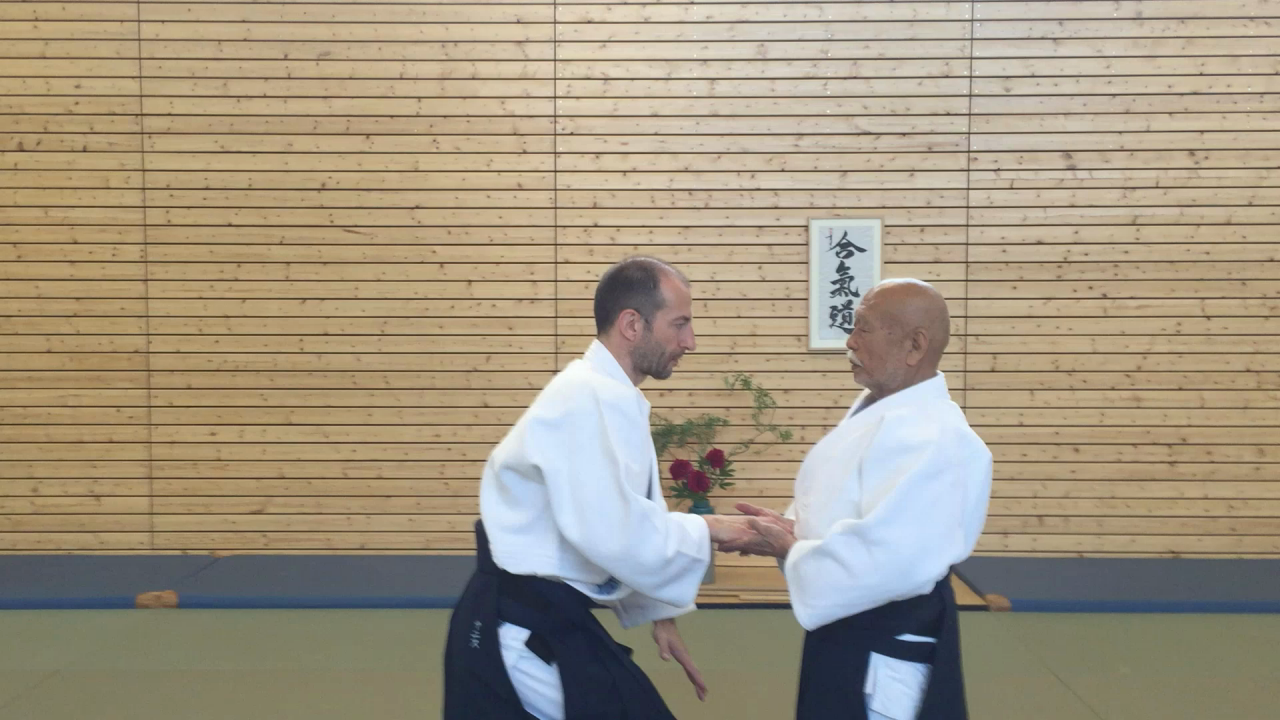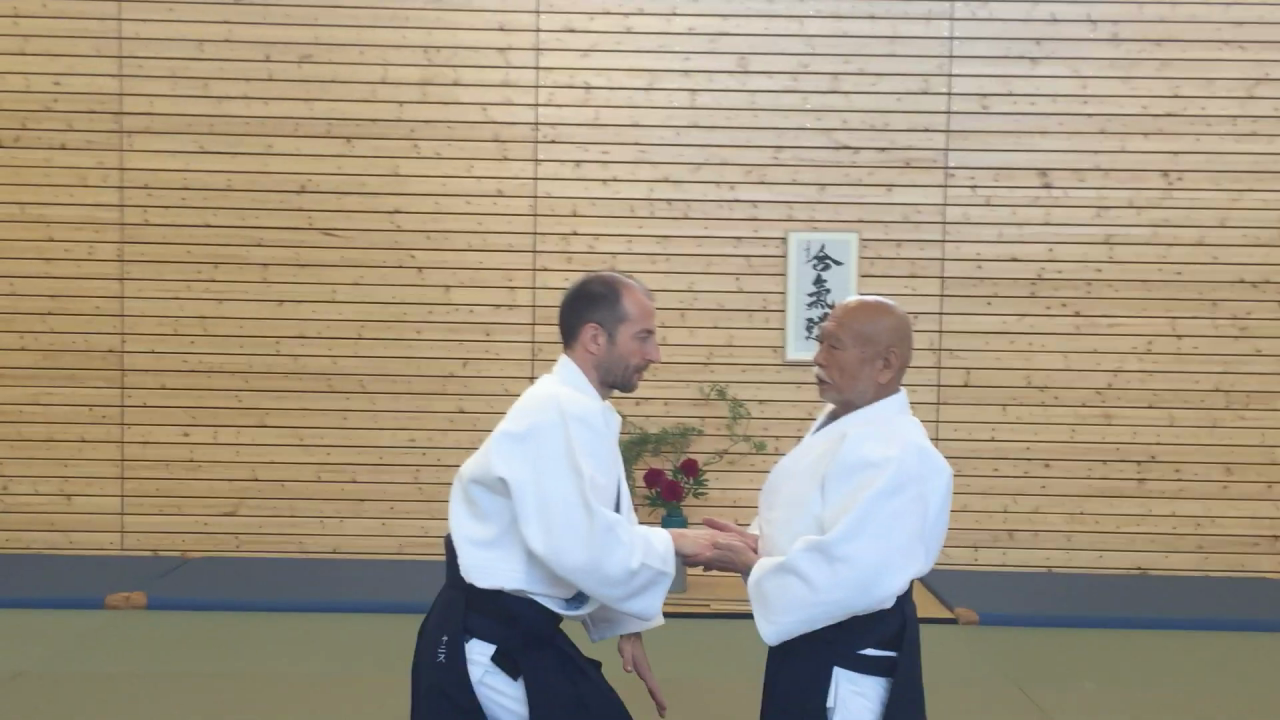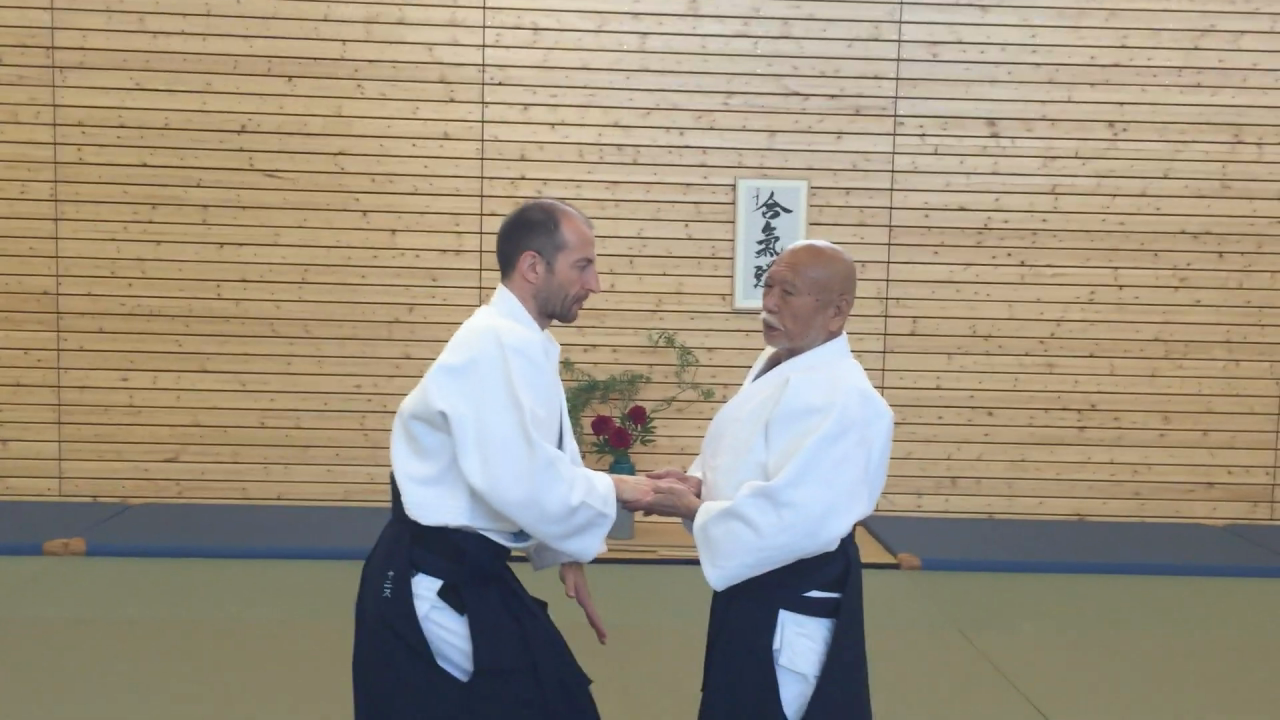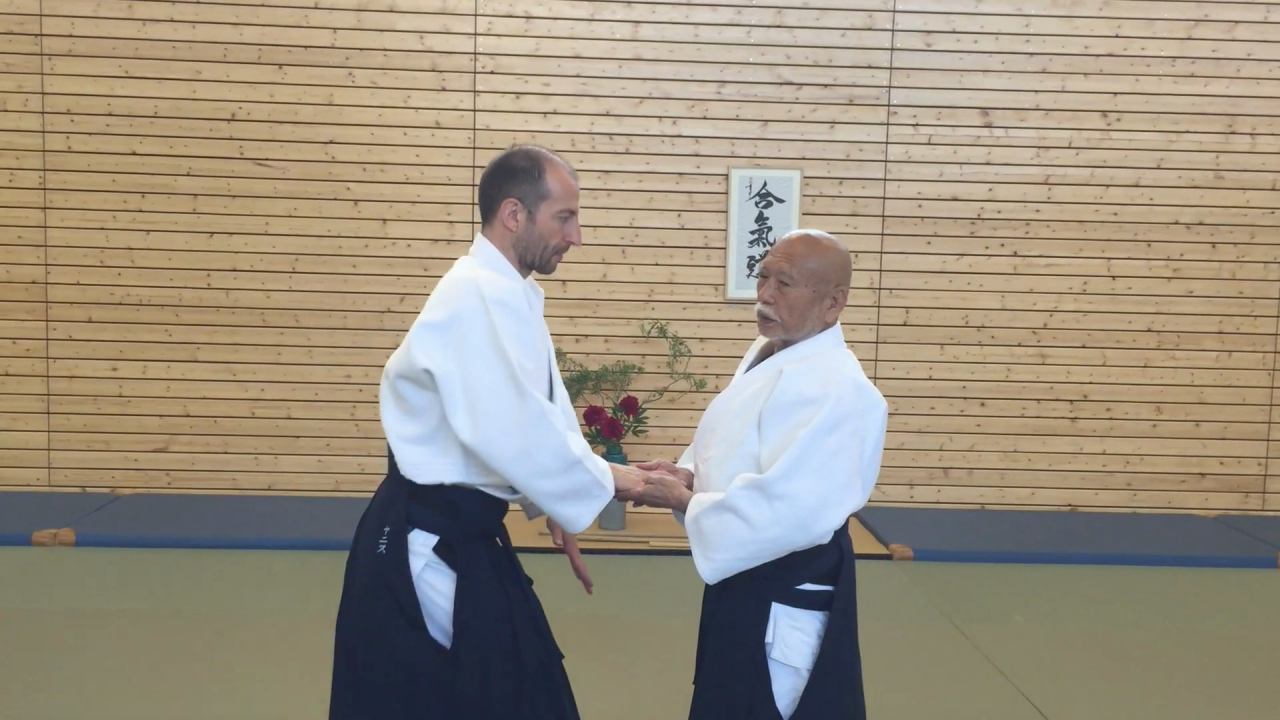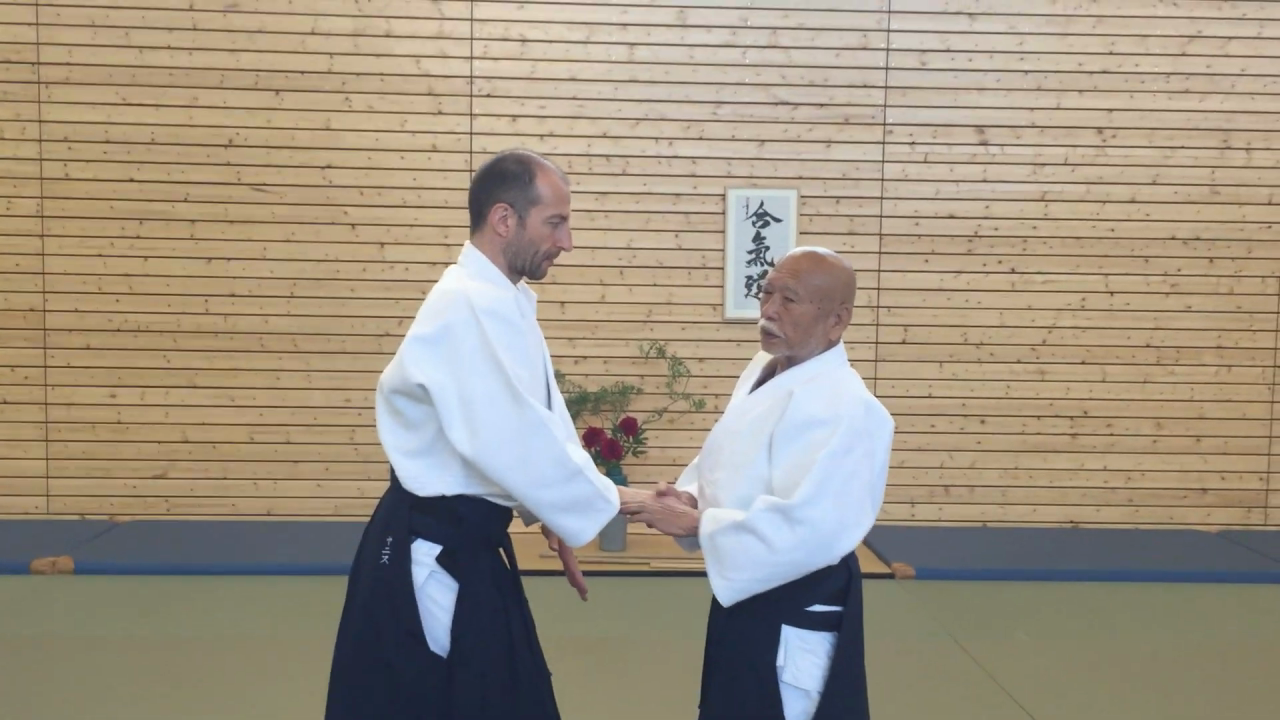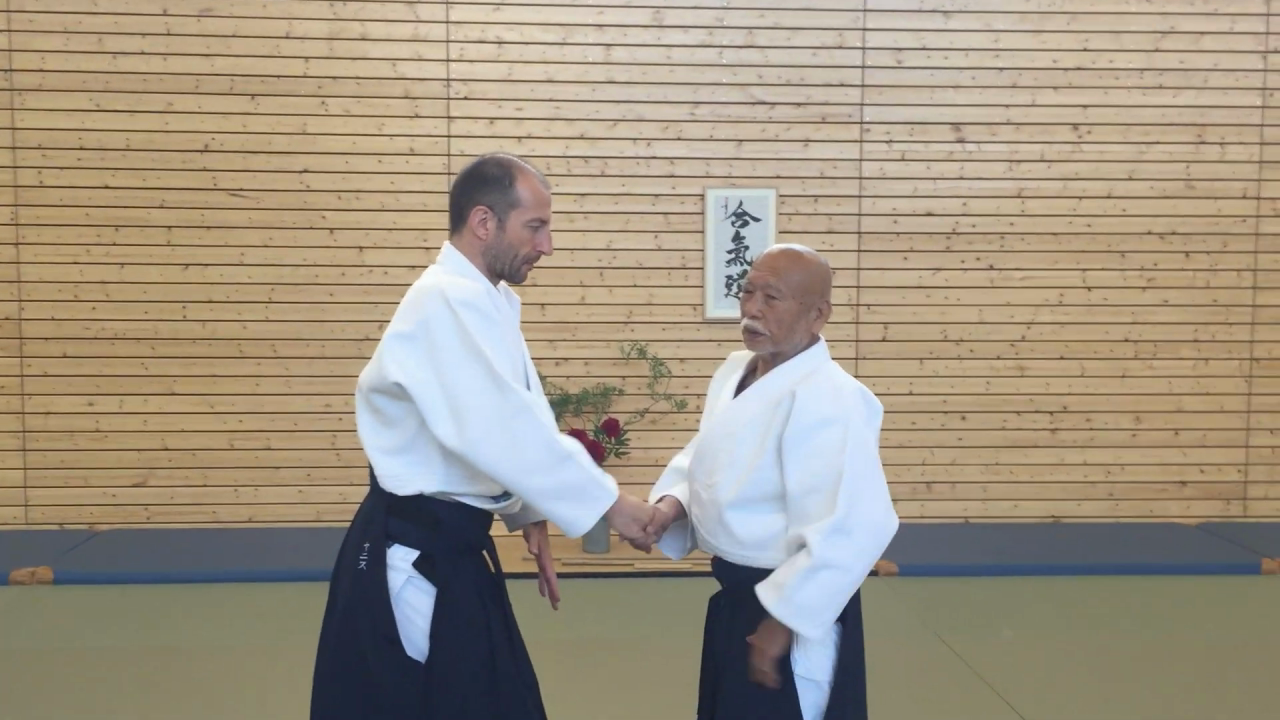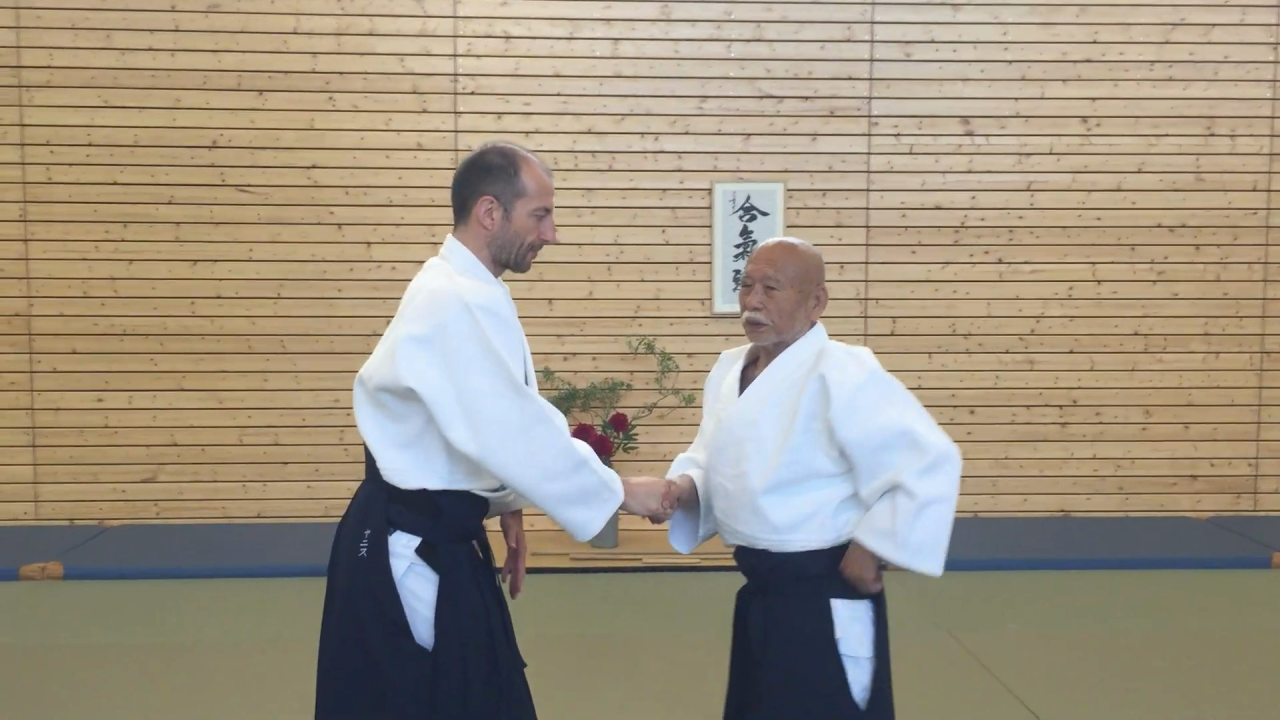
dt=0.4s
person 1, frame 1
left shoulder: (611, 397)
right shoulder: (591, 398)
left elbow: (628, 522)
right elbow: (615, 536)
left wrist: (657, 611)
right wrist: (705, 531)
left hip: (550, 623)
right hip: (519, 638)
person 1, frame 2
left shoulder: (578, 411)
right shoulder: (558, 413)
left elbow: (599, 535)
right elbow: (581, 549)
left wrist: (625, 627)
right wrist: (671, 545)
left hip: (519, 637)
right hip: (486, 654)
person 1, frame 3
left shoulder: (521, 341)
right shoulder: (498, 344)
left elbow: (540, 465)
right elbow: (520, 483)
left wrist: (566, 558)
right wrist: (612, 490)
left hip: (463, 574)
right hip: (431, 588)
person 1, frame 4
left shoulder: (507, 292)
right shoulder: (479, 295)
left elbow: (533, 415)
right elbow: (514, 432)
left wrist: (556, 510)
right wrist: (605, 479)
left hip: (459, 534)
right hip: (427, 547)
person 1, frame 5
left shoulder: (505, 298)
right shoulder: (472, 304)
left elbow: (537, 425)
right elbow: (518, 440)
left wrist: (553, 521)
right wrist: (615, 499)
left hip: (467, 545)
right hip: (432, 555)
person 1, frame 6
left shoulder: (488, 299)
right shoulder: (449, 302)
left elbow: (522, 423)
right elbow: (503, 432)
left wrist: (531, 518)
right wrist: (612, 501)
left hip: (446, 554)
right hip: (408, 564)
person 1, frame 7
left shoulder: (466, 291)
right shoulder: (458, 304)
right elbow: (515, 432)
left wrist: (506, 511)
right wrist: (622, 489)
left hip: (434, 542)
right hip: (404, 554)
person 2, frame 1
left shoulder: (936, 438)
right shoulder: (874, 408)
left elbow: (890, 560)
left wrist: (787, 547)
right wrist: (791, 526)
left hip: (891, 646)
right hip: (844, 630)
person 2, frame 2
left shoulder: (899, 456)
right shoulder: (836, 423)
left elbow: (853, 578)
left wrist: (750, 564)
right wrist: (754, 541)
left hip: (853, 664)
right hip: (807, 644)
person 2, frame 3
left shoulder: (841, 398)
right shoulder: (775, 363)
left elbow: (795, 518)
left wrist: (693, 508)
right wrist: (699, 483)
left hip: (797, 599)
right hip: (754, 585)
person 2, frame 4
left shoulder: (835, 388)
right shoulder: (767, 353)
left elbow: (789, 510)
left wrist: (683, 500)
right wrist: (689, 475)
left hip: (791, 589)
right hip: (747, 575)
person 2, frame 5
left shoulder: (840, 406)
right shoulder: (764, 372)
left elbow: (807, 527)
left wrist: (696, 522)
right wrist: (690, 497)
left hip: (799, 613)
right hip: (751, 596)
person 2, frame 6
left shoulder: (830, 400)
right shoulder: (736, 373)
left elbow: (848, 529)
right elbow: (704, 460)
left wrist: (786, 621)
right wrist: (673, 503)
left hip: (791, 610)
right hip: (739, 599)
person 2, frame 7
left shoulder: (842, 374)
right shoulder: (728, 370)
left elbow: (930, 462)
right elbow: (712, 456)
left wrist: (875, 544)
right wrist: (687, 485)
left hip: (825, 602)
right hip: (762, 592)
